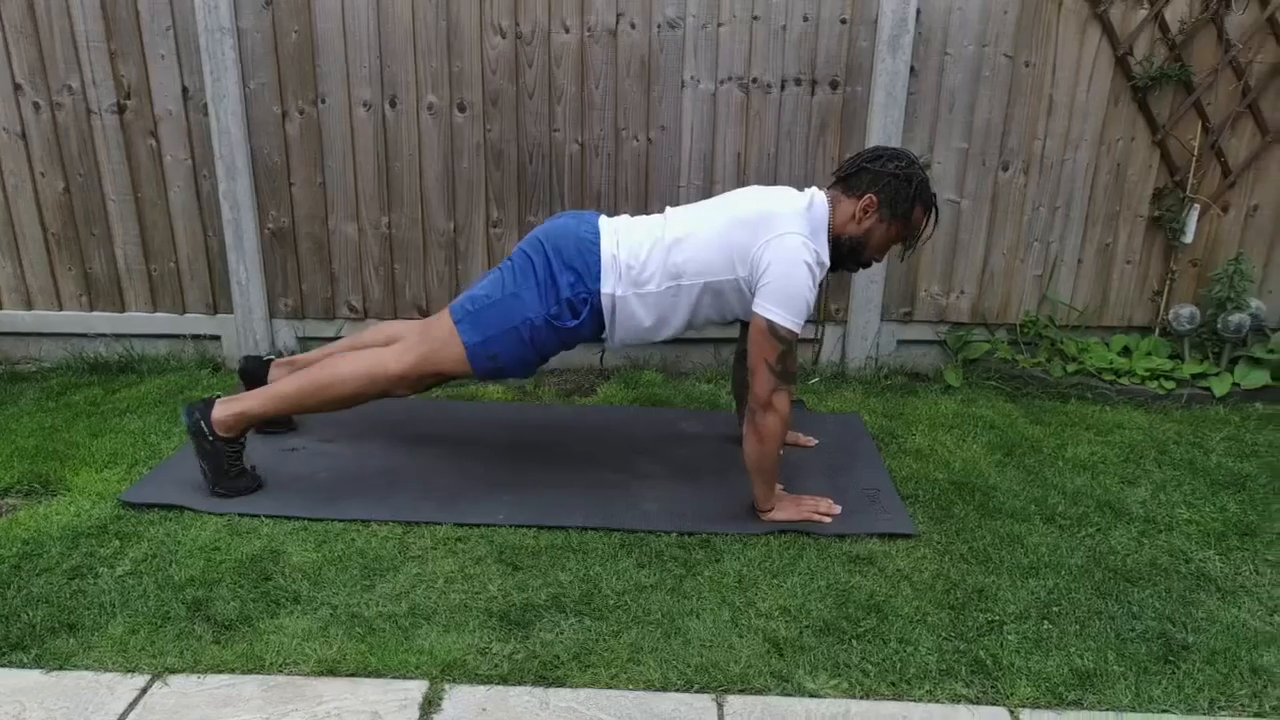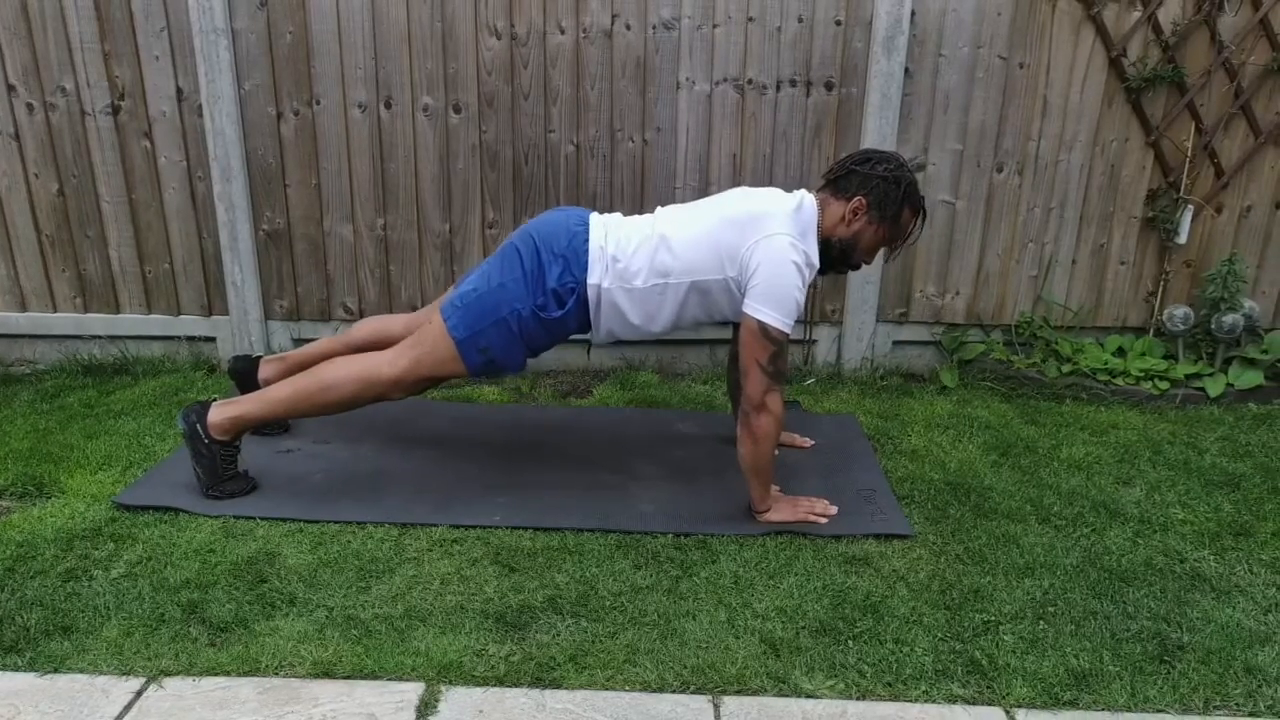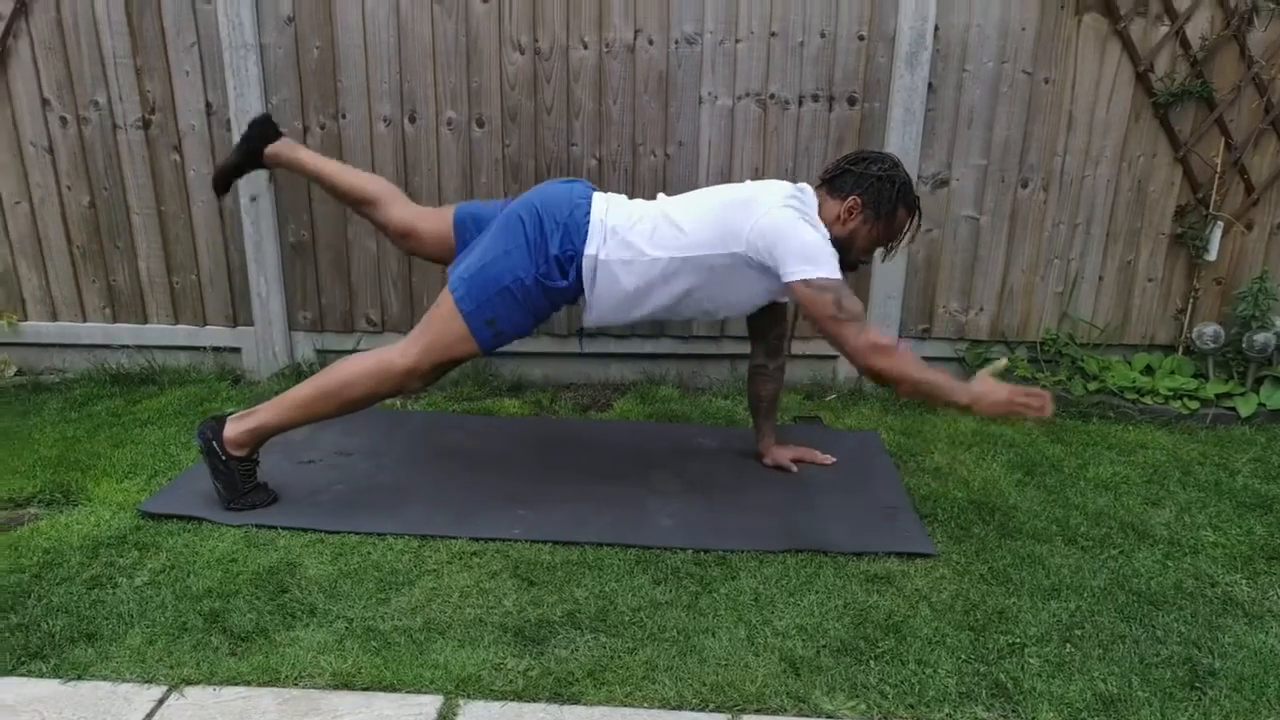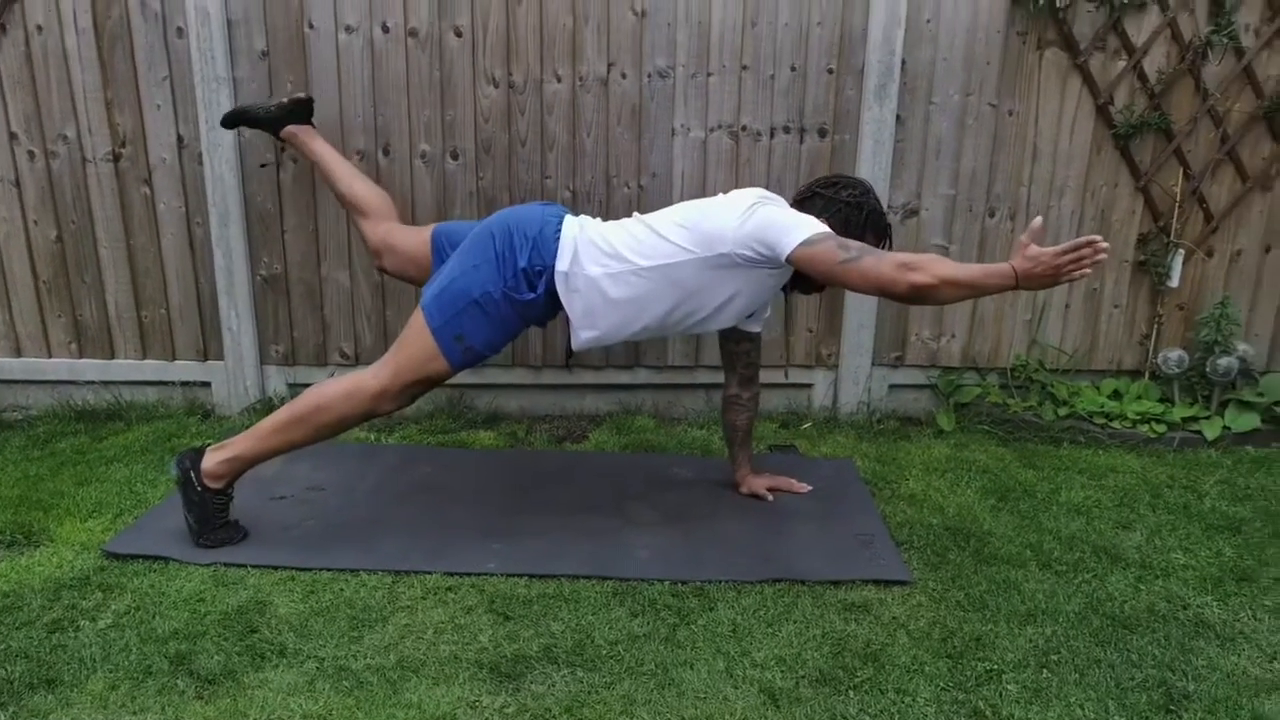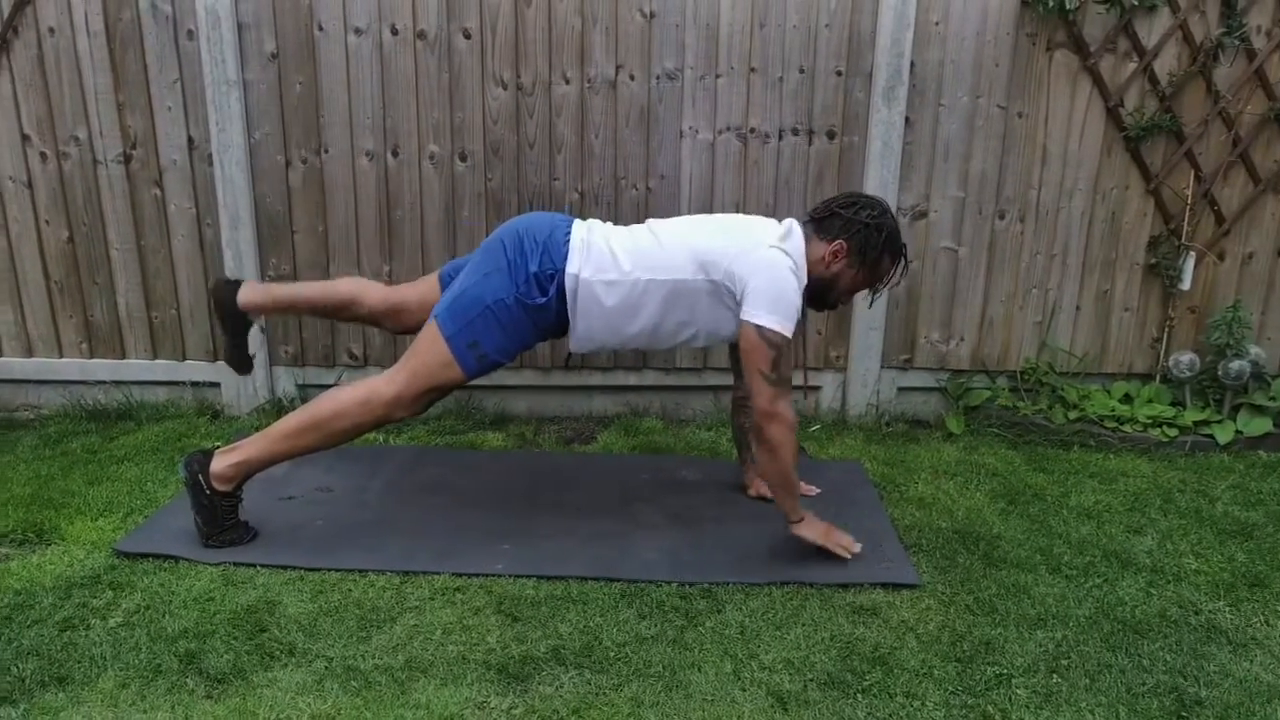
dt=0.7s
person 1, frame 1
left shoulder: (789, 210)
right shoulder: (799, 257)
left elbow: (752, 359)
right elbow: (769, 388)
left wrist: (759, 425)
right wrist: (770, 499)
left hip: (581, 249)
right hip: (575, 283)
left knee: (427, 335)
right knee: (414, 366)
left ankle: (276, 371)
right ankle: (225, 417)
person 1, frame 2
left shoulder: (779, 213)
right shoulder: (786, 257)
left elbow: (743, 355)
right elbow: (761, 390)
left wrist: (756, 425)
right wrist: (765, 500)
left hip: (569, 244)
right hip: (561, 277)
left knee: (415, 328)
right knee: (404, 370)
left ankle: (267, 370)
right ankle: (222, 422)
person 1, frame 3
left shoulder: (778, 227)
right shoulder: (796, 229)
left elbow: (767, 345)
right elbow: (864, 345)
left wrist: (765, 442)
right wrist: (968, 393)
left hip: (566, 221)
right hip: (558, 242)
left knee: (404, 220)
right knee: (412, 360)
left ankle: (275, 147)
right ankle: (237, 435)
person 1, frame 4
left shoulder: (757, 277)
right shoulder: (769, 224)
left elbow: (741, 376)
right elbow: (905, 280)
left wrist: (744, 470)
right wrist: (1016, 274)
left hip: (536, 253)
right hip: (531, 258)
left knee: (388, 240)
right knee: (392, 383)
left ankle: (295, 127)
right ankle: (215, 468)
person 1, frame 5
left shoulder: (766, 250)
right shoulder: (777, 269)
left elbow: (747, 387)
right elbow: (771, 405)
left wrist: (753, 470)
right wrist: (799, 515)
left hip: (546, 258)
right hip: (539, 268)
left knee: (393, 305)
right knee: (401, 392)
left ankle: (247, 299)
right ankle: (222, 470)
